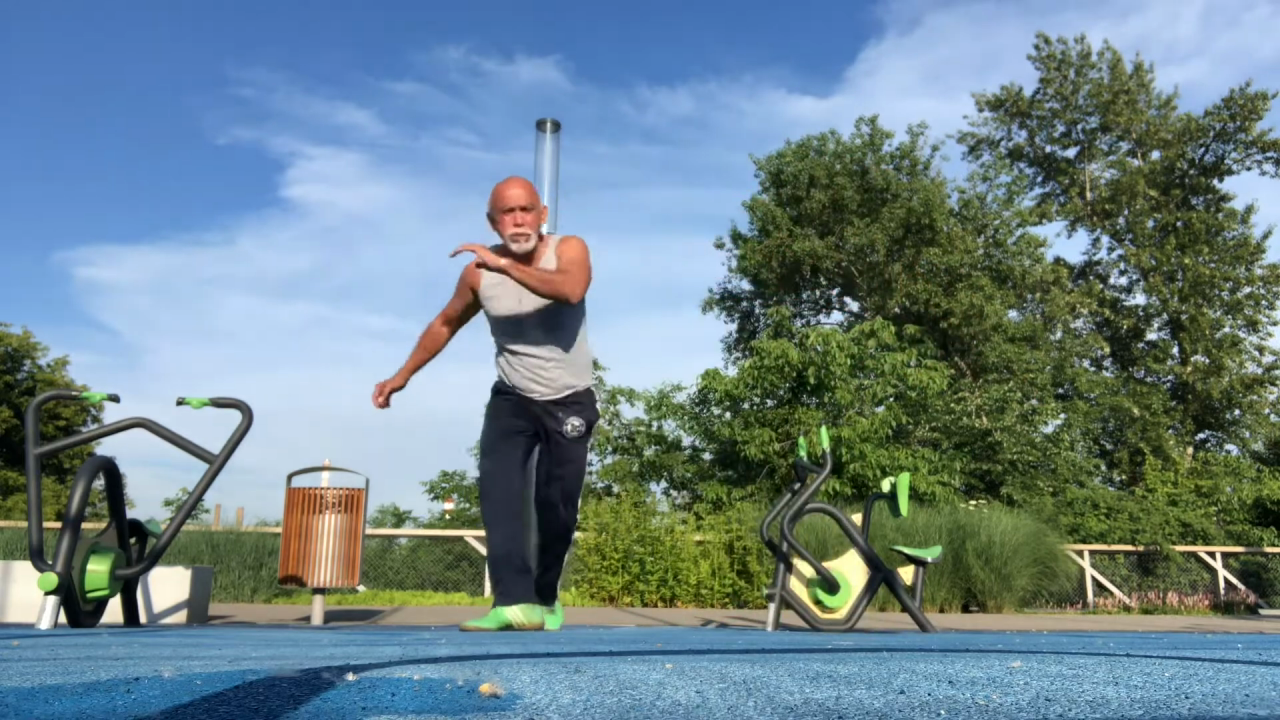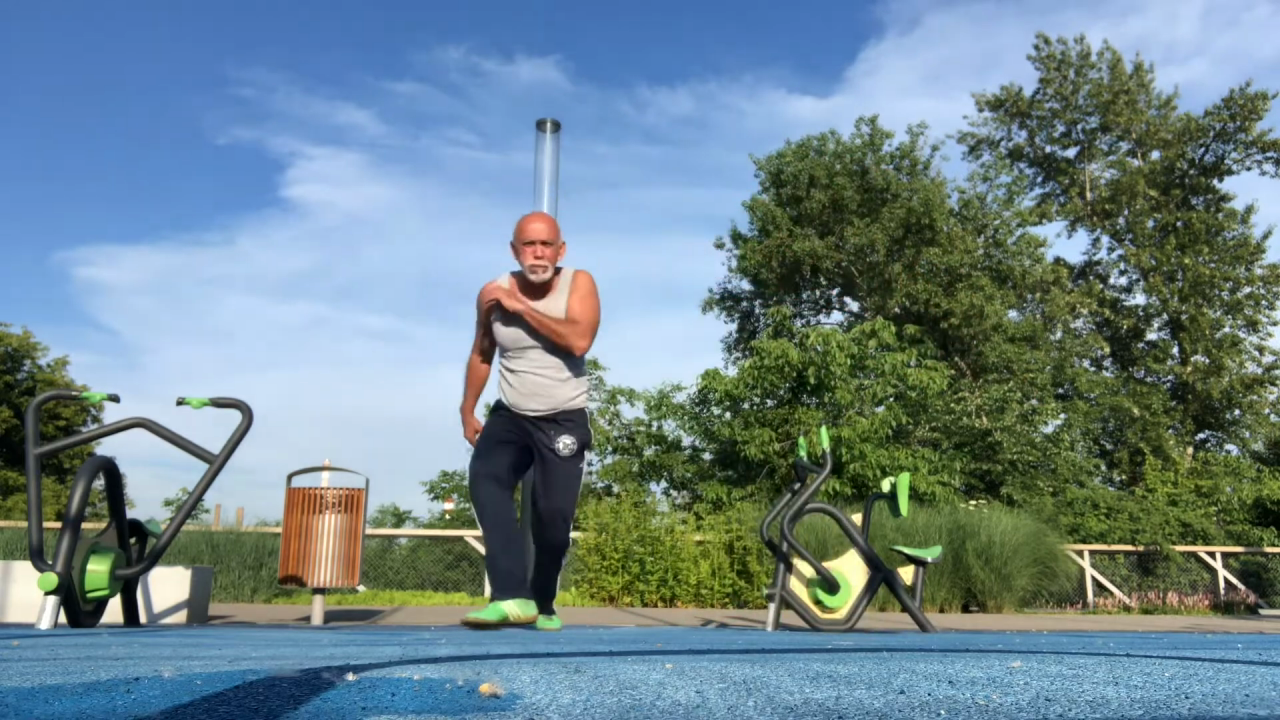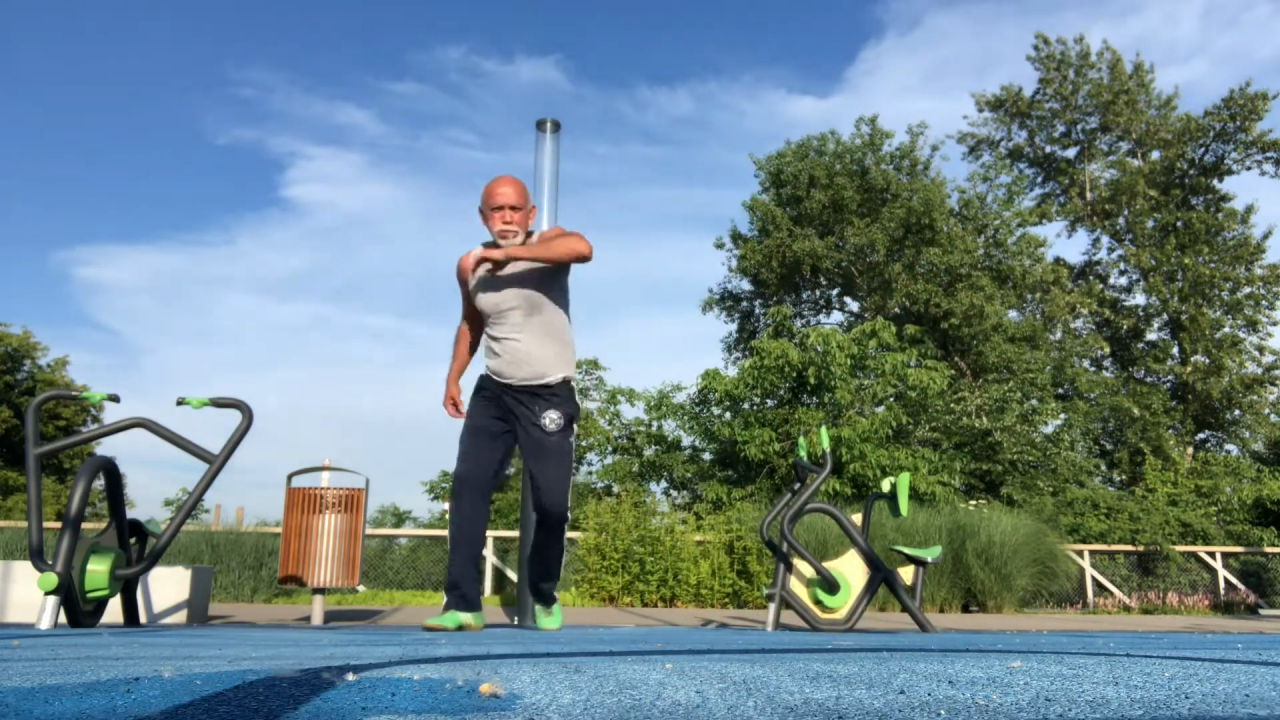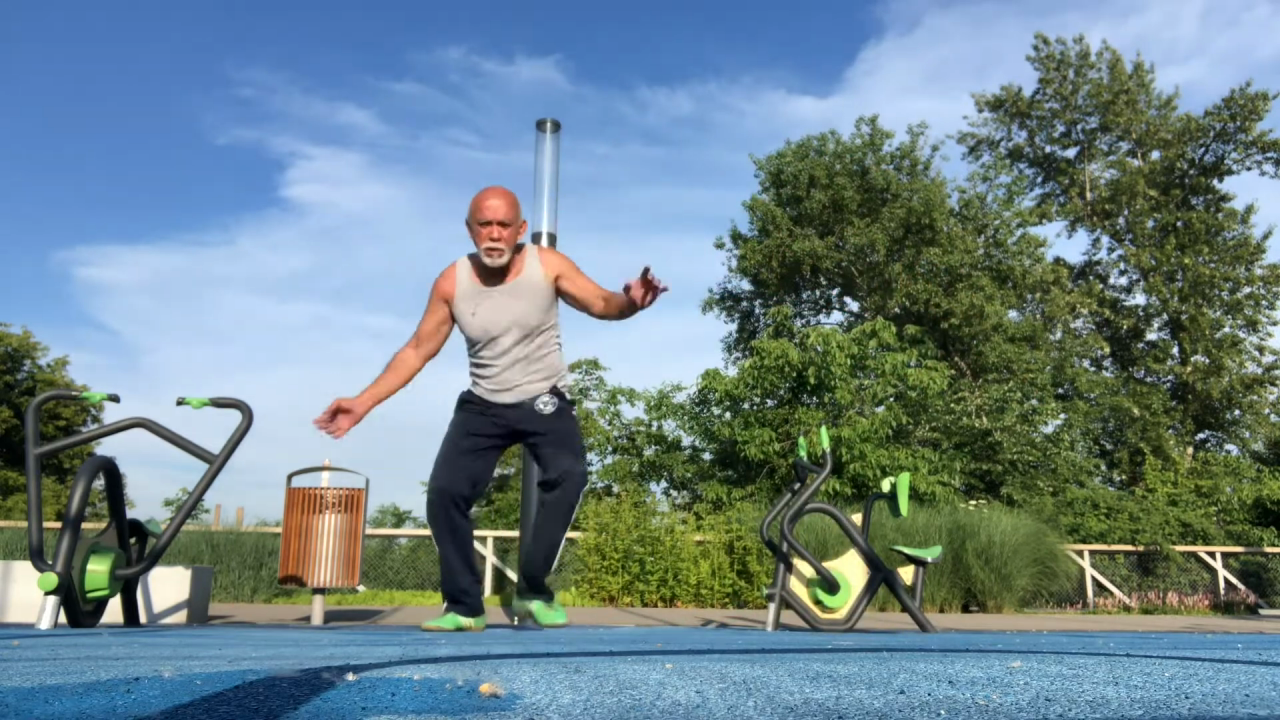
dt=0.3s
person 1, frame 1
left shoulder: (567, 249)
right shoulder: (479, 273)
left elbow: (571, 292)
right elbow: (445, 324)
left wrist: (504, 264)
right wrist: (402, 377)
left hip: (571, 402)
right hip: (513, 398)
left knee: (558, 512)
right knee: (497, 480)
left ankle: (544, 594)
right ankle: (516, 600)
person 1, frame 2
left shoulder: (579, 283)
right shoulder: (491, 295)
left elbow: (580, 343)
right elbow: (481, 354)
left wrist: (521, 308)
right wrist: (467, 411)
left hip: (564, 422)
right hip: (509, 417)
left knee: (553, 523)
right knee: (486, 479)
left ankle: (543, 605)
right ankle: (511, 598)
person 1, frame 3
left shoulder: (551, 243)
right shoulder: (470, 265)
left elbow: (583, 249)
left wrist: (508, 253)
right wrist: (454, 378)
left hip: (550, 394)
right hip: (494, 393)
left knee: (551, 502)
right knee: (469, 483)
left ankle: (543, 595)
right ankle: (463, 605)
person 1, frame 4
left shoulder: (549, 266)
right shoulder: (452, 281)
left elbow: (606, 306)
right elbow: (418, 349)
left wrist: (634, 300)
right wrist: (363, 402)
left hip: (543, 401)
right hip: (483, 405)
left knee: (568, 472)
right knee: (445, 492)
left ankle: (533, 592)
right ankle: (465, 606)
